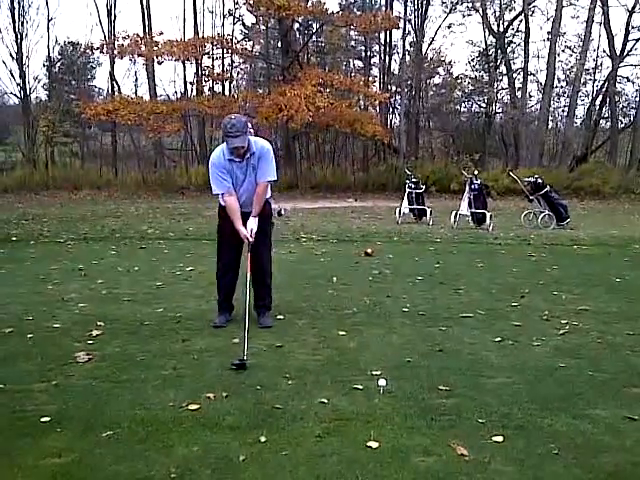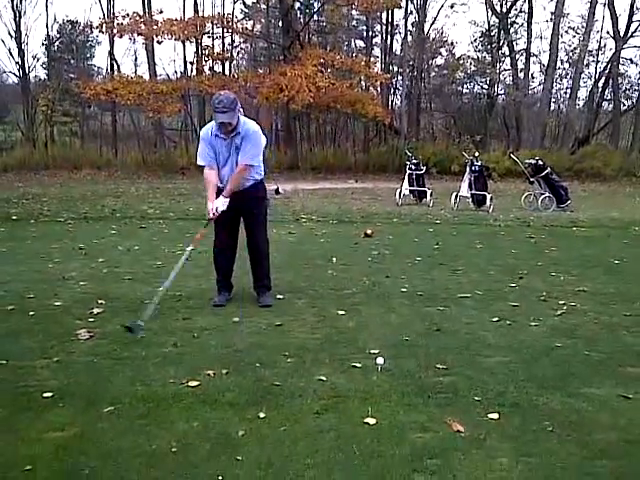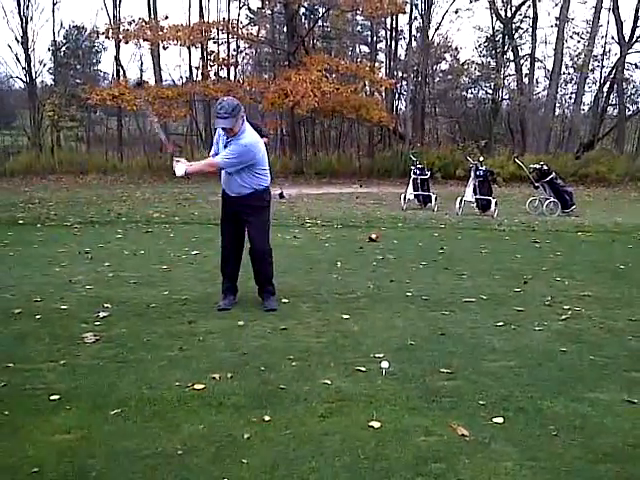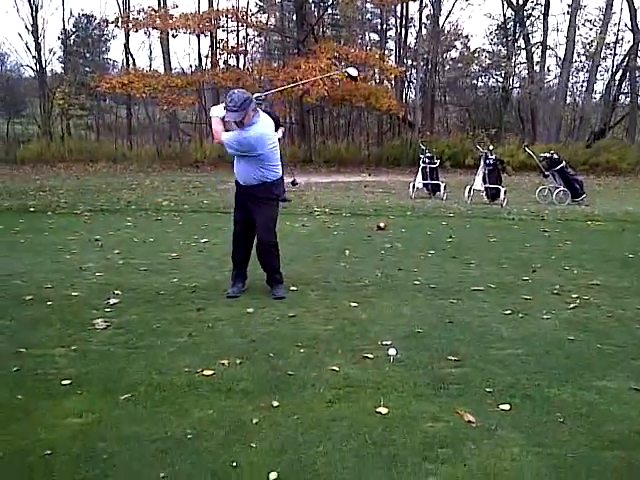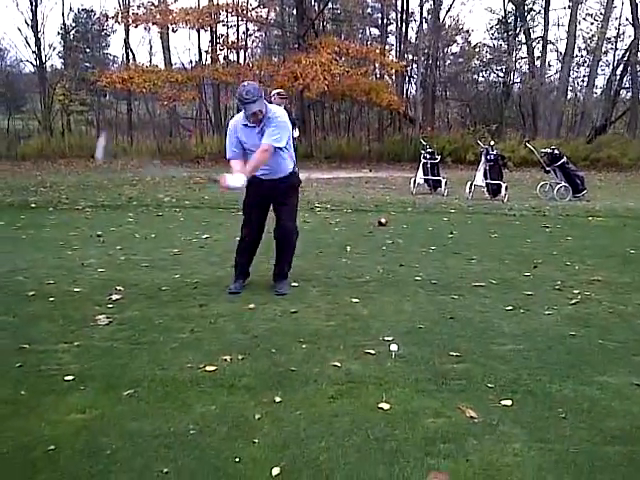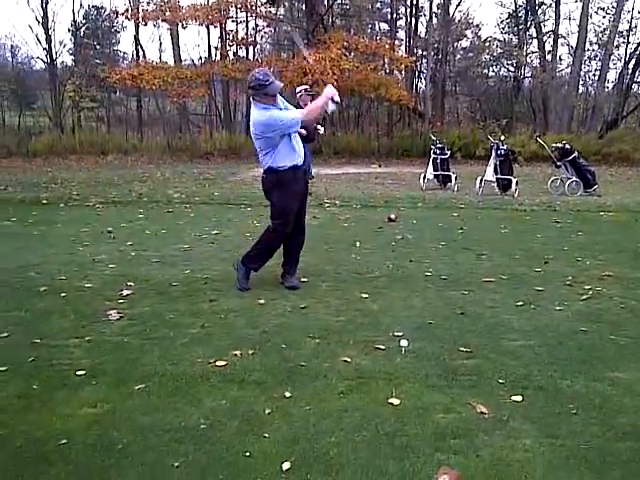
dt=0.3s
person 1, frame 1
left shoulder: (263, 148)
right shoulder: (217, 158)
left elbow: (263, 186)
right elbow: (228, 196)
left wrist: (253, 217)
right wrist: (239, 227)
left hip: (260, 211)
right hip: (230, 214)
left knee: (261, 263)
right knee: (226, 263)
left ankle: (263, 309)
right ankle: (224, 309)
person 1, frame 2
left shoulder: (252, 132)
right shoulder: (207, 132)
left elbow: (242, 169)
right elbow: (210, 169)
left wrist: (225, 197)
right wrist: (212, 200)
left hip: (252, 192)
right hip: (223, 193)
left knee: (258, 243)
right knee: (223, 244)
left ankle: (263, 289)
right ankle: (223, 289)
person 1, frame 3
left shoulder: (248, 143)
right shoulder: (222, 132)
left elbow: (214, 165)
right elbow: (214, 158)
left wrist: (188, 169)
right wrist: (189, 165)
left hip: (255, 200)
right hip: (230, 197)
left knee: (260, 248)
right knee: (229, 248)
left ankle: (267, 293)
right ankle: (229, 292)
person 1, frame 4
left shoulder: (253, 135)
right shoulder: (252, 118)
left elbow: (221, 138)
right elbow: (236, 135)
left wrist: (215, 116)
right wrist: (224, 118)
left hip: (266, 191)
right hip: (244, 187)
left knee: (266, 238)
right knee: (241, 235)
left ankle: (276, 281)
right ankle: (239, 279)
person 1, frame 5
left shoulder: (277, 116)
right shoulder: (235, 125)
left elbow: (265, 152)
right elbow: (236, 158)
left wrist: (244, 175)
right wrist: (238, 175)
left hip: (286, 181)
right hip: (258, 183)
left knee: (287, 231)
right knee: (250, 232)
left ankle: (281, 277)
right ankle: (240, 276)
person 1, frame 6
left shoulder: (275, 102)
right shoulder: (263, 118)
left elbow: (299, 115)
right elbow: (304, 118)
left wrist: (323, 102)
right wrist: (326, 95)
left hip: (295, 172)
right hip: (280, 178)
left knee: (297, 225)
right knee: (282, 226)
left ankle: (290, 271)
right ankle: (247, 265)
